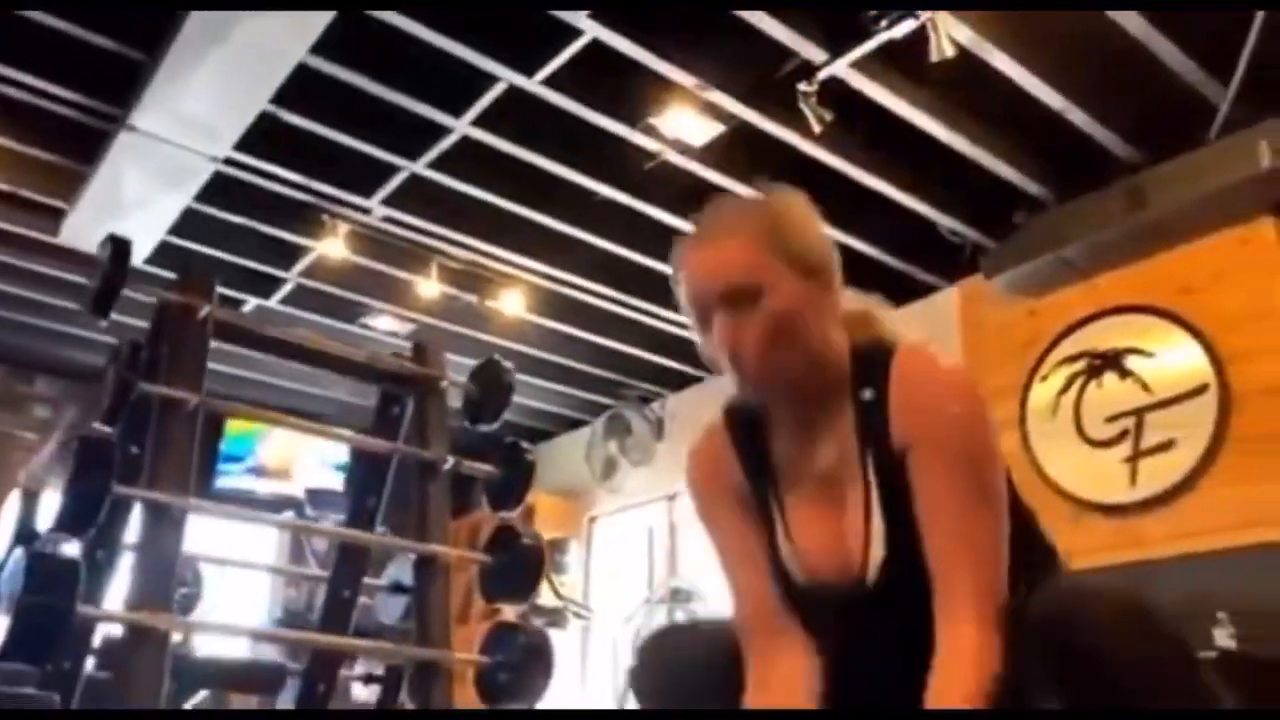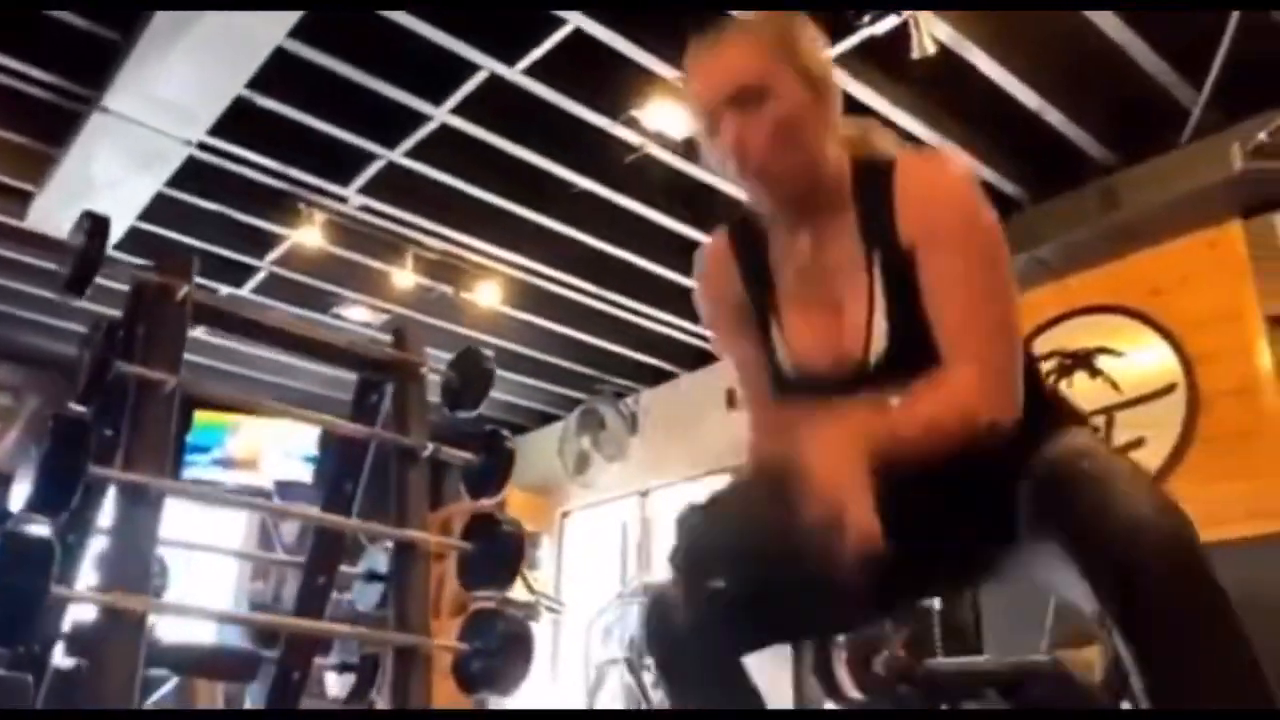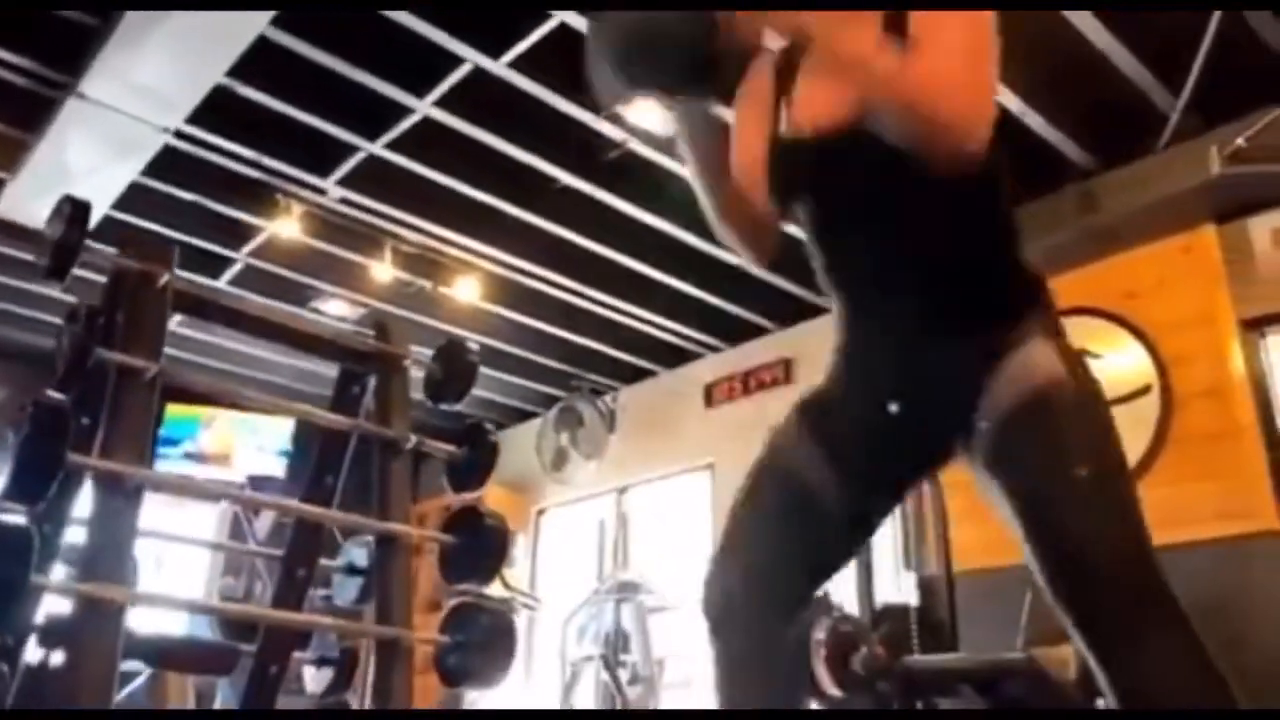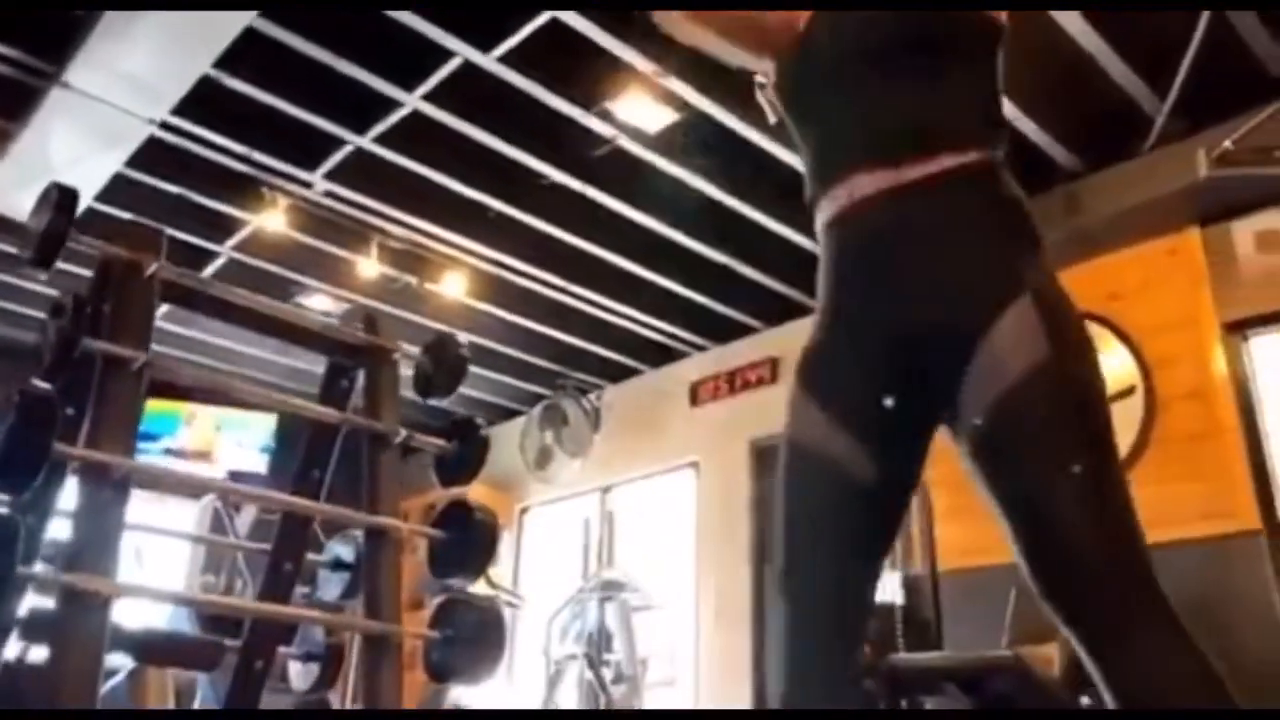
dt=0.2s
person 1, frame 1
left shoulder: (922, 394)
right shoulder: (718, 463)
left elbow: (972, 624)
right elbow: (776, 646)
right hip: (874, 694)
left knee: (1110, 634)
person 1, frame 2
left shoulder: (927, 189)
right shoulder: (725, 267)
left elbow: (989, 390)
right elbow: (777, 432)
left wrist: (849, 434)
left hip: (1013, 469)
right hip: (889, 518)
left knee: (1152, 555)
right knee: (681, 619)
person 1, frame 3
left shoulder: (927, 22)
right shoulder: (769, 81)
left elbow: (955, 123)
right elbow: (747, 234)
left wrist: (809, 25)
right wrist: (689, 112)
left hip: (993, 337)
right hip: (872, 373)
left knee: (1106, 574)
right knee: (740, 600)
person 1, frame 4
right shoulder: (802, 30)
right elbow: (687, 23)
left hip: (977, 276)
right hip: (855, 309)
left knee: (1101, 589)
right knee: (807, 614)
